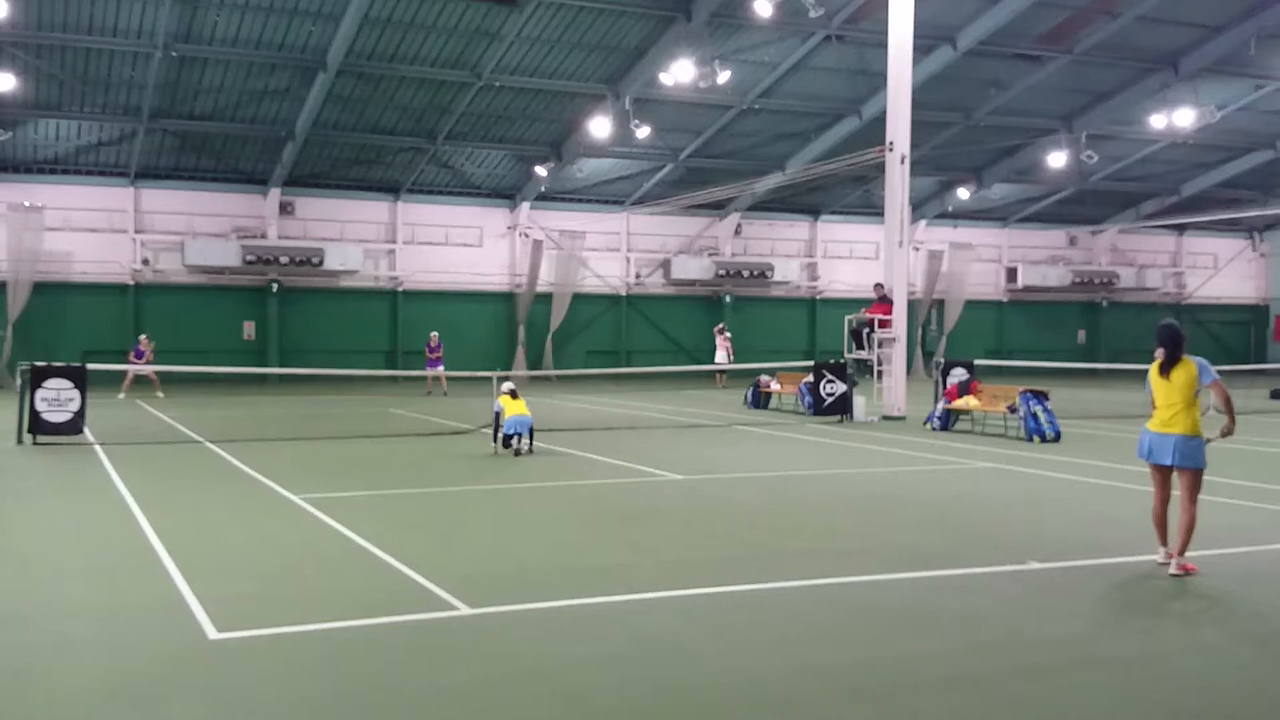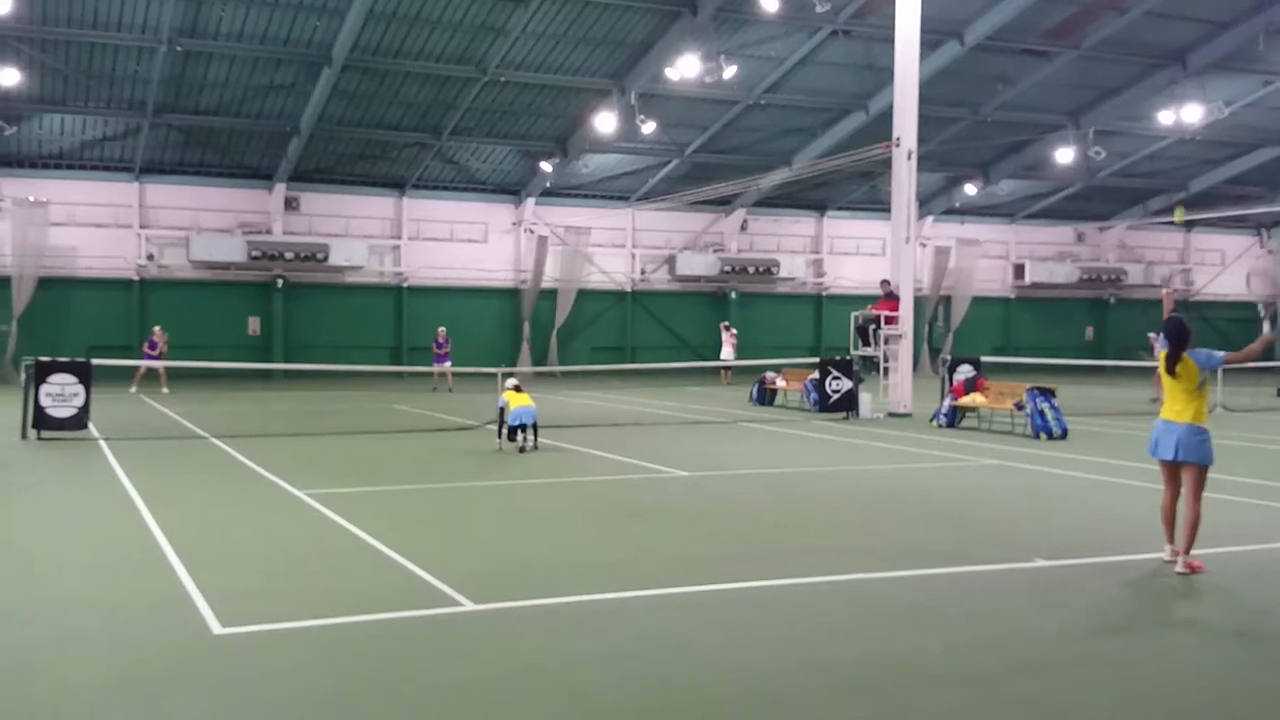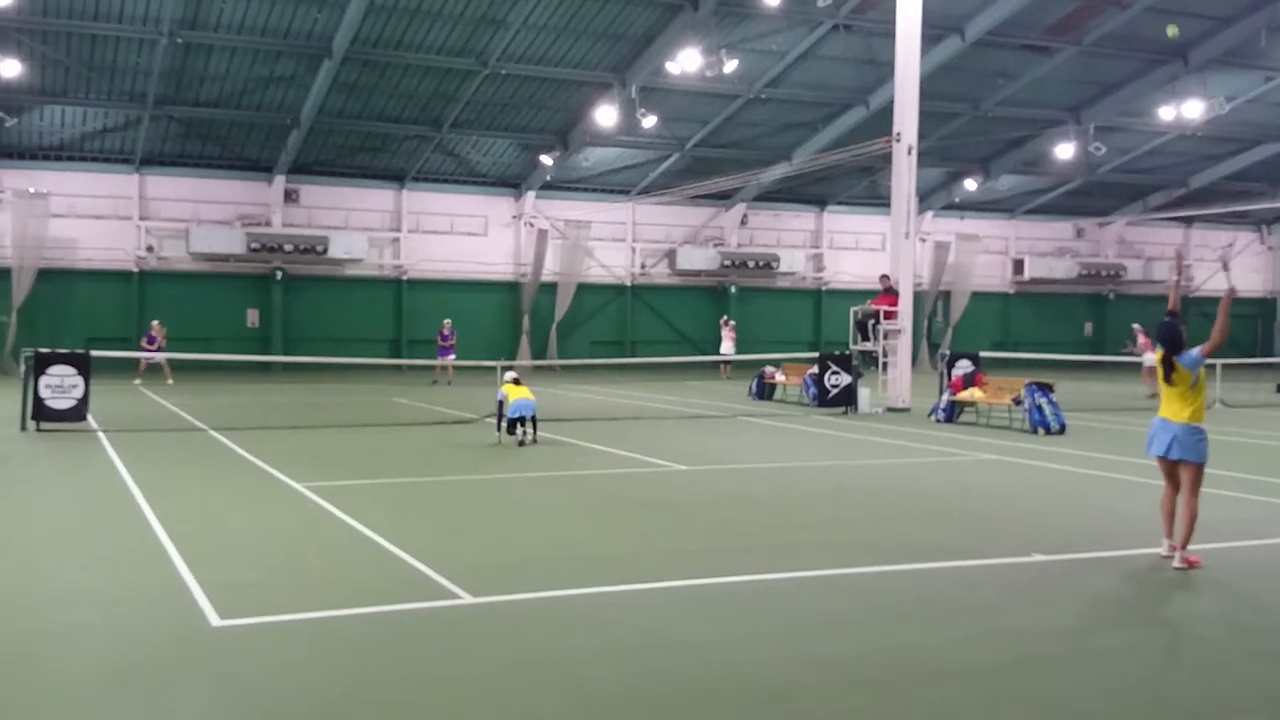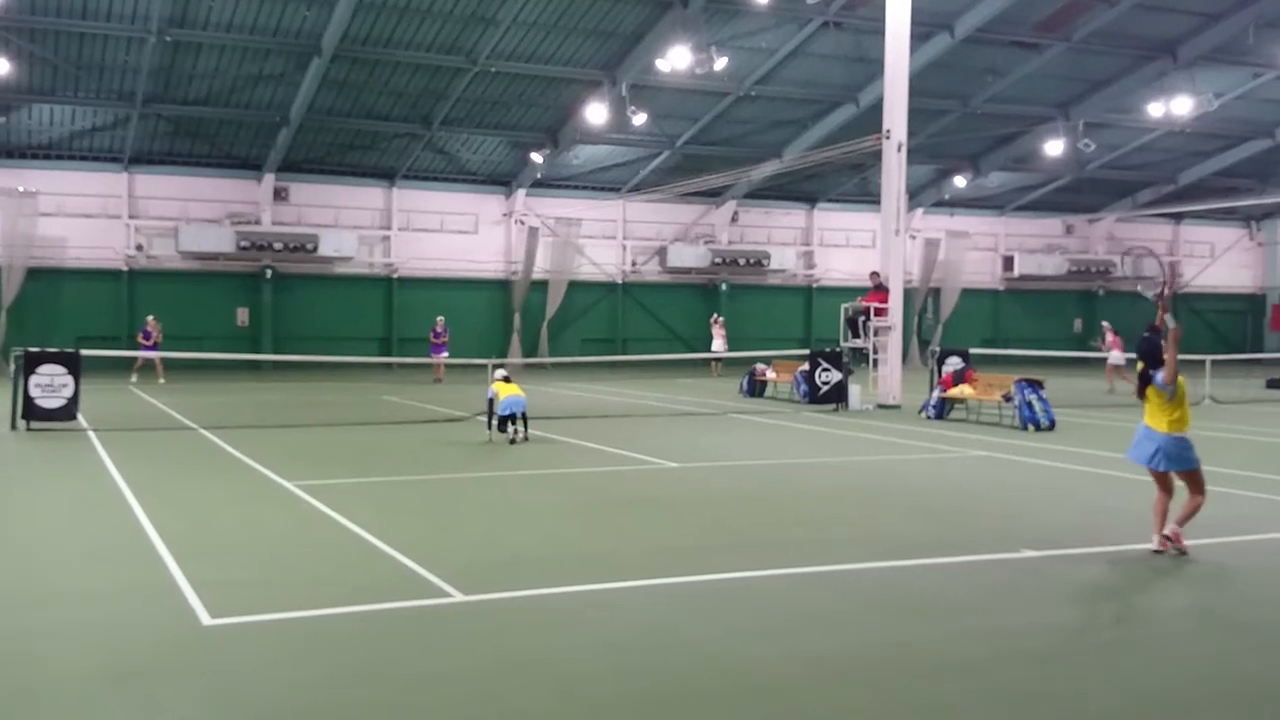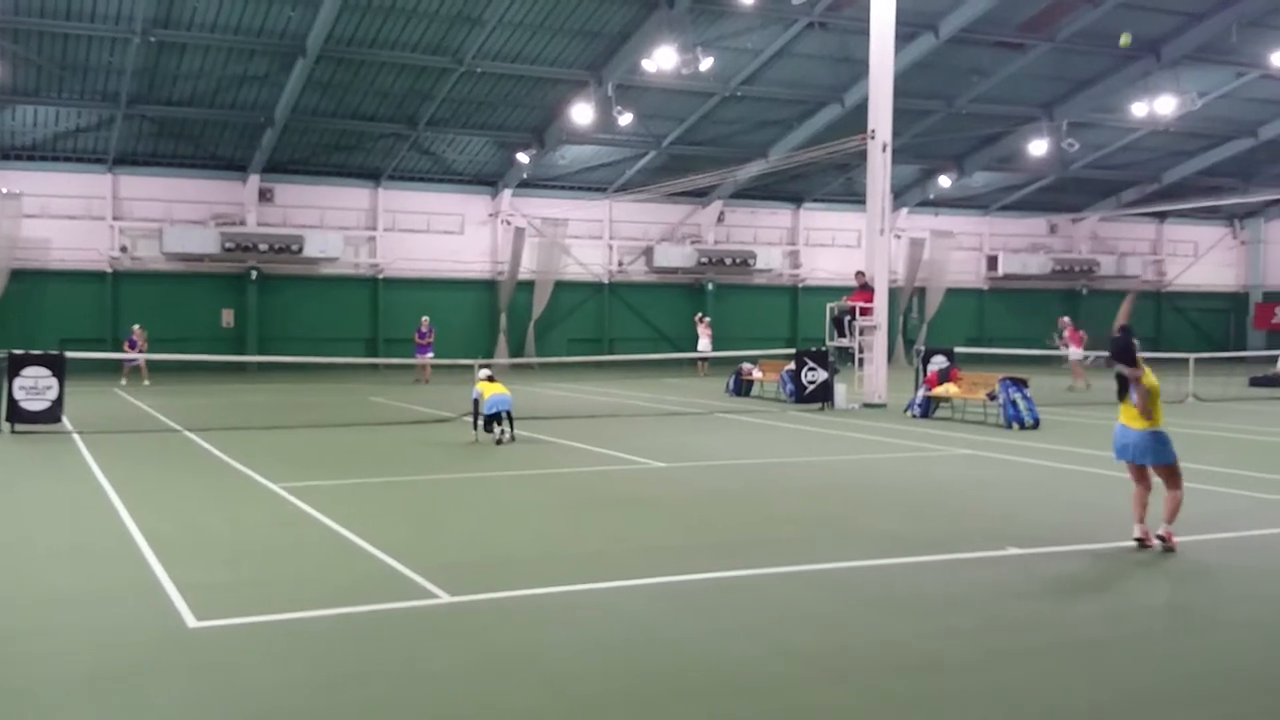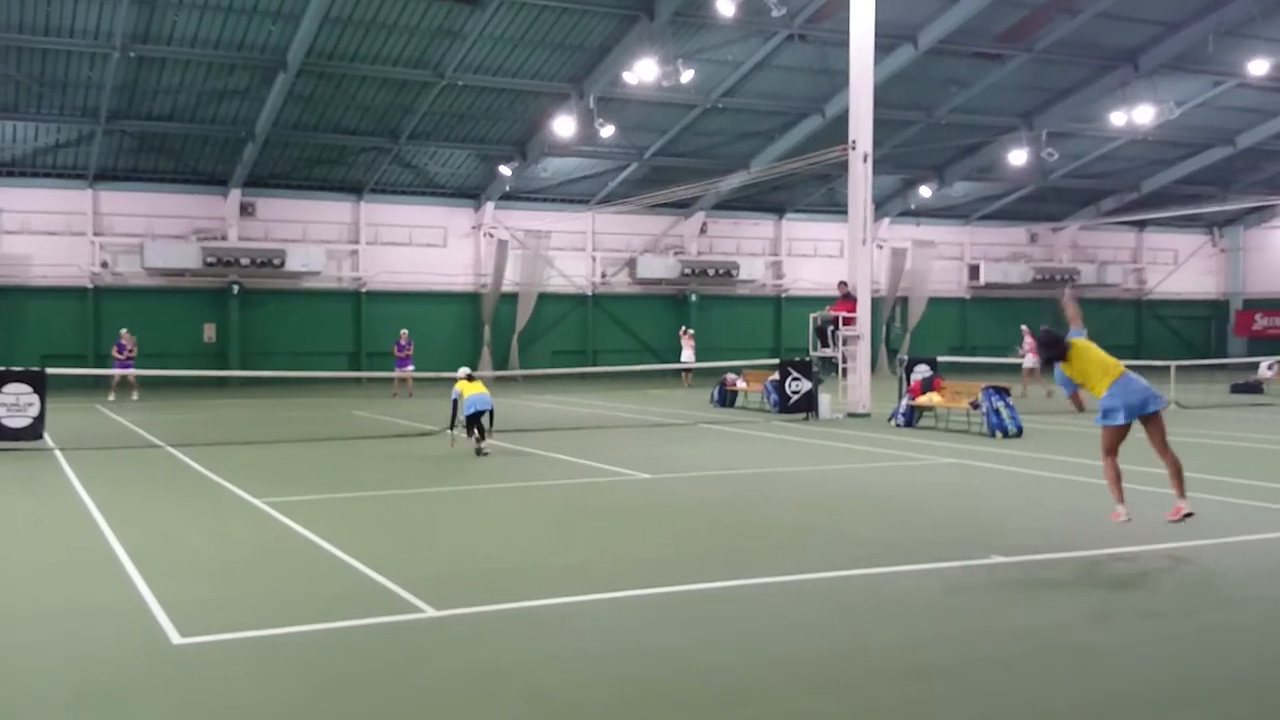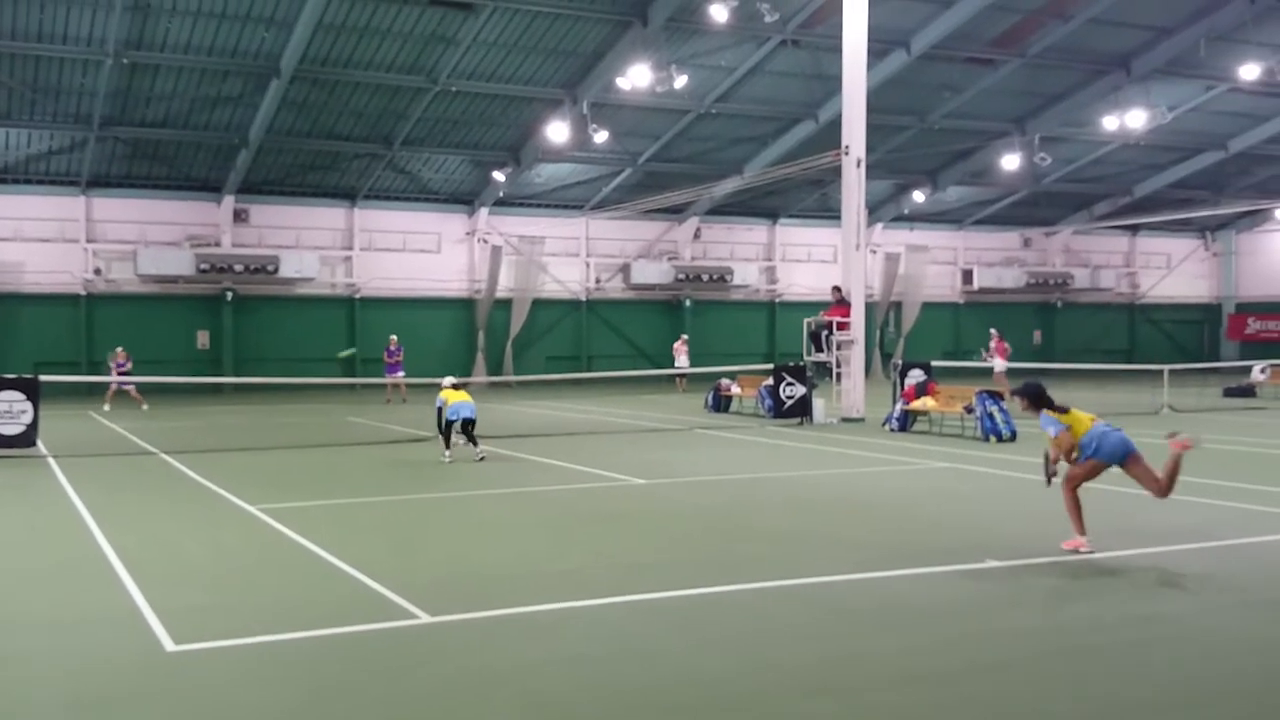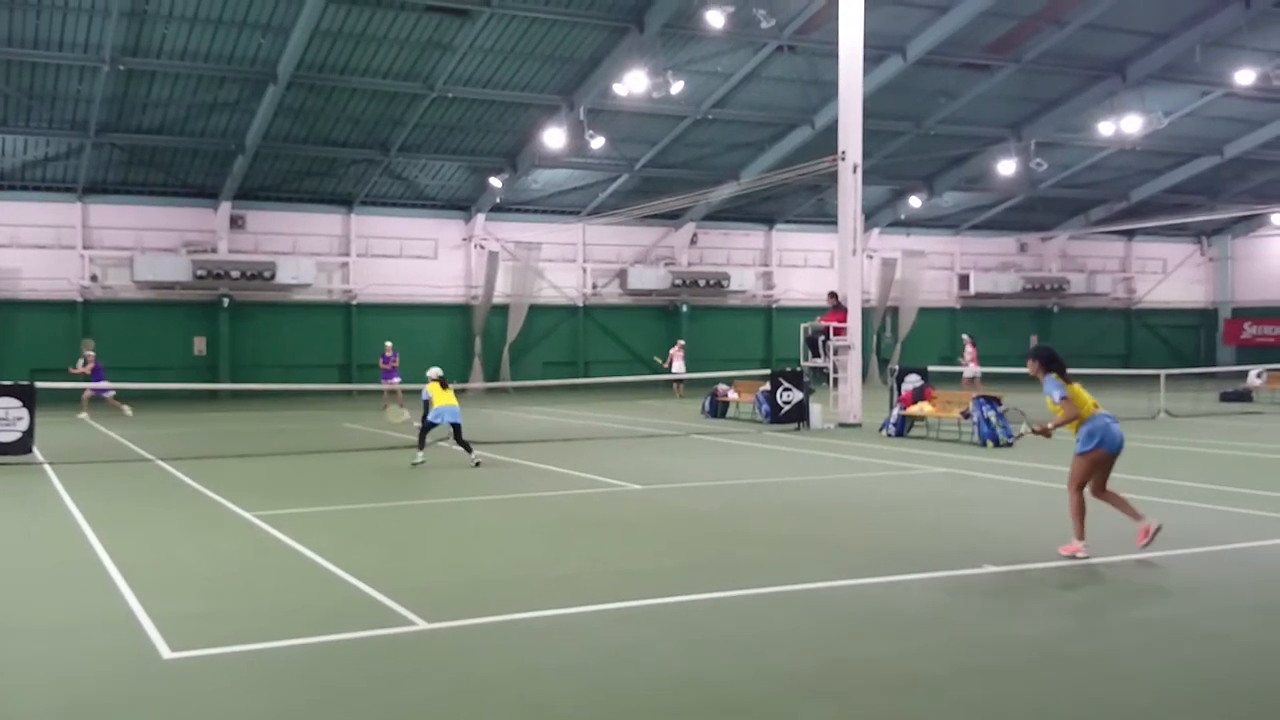
dt=0.3s
person 1, frame 1
left shoulder: (1154, 369)
right shoulder: (1197, 365)
right elbow: (1223, 395)
right wrist: (1231, 420)
left hip: (1156, 436)
right hip: (1186, 440)
left knee: (1161, 497)
right knee: (1188, 503)
left ankle: (1163, 550)
right ankle: (1178, 560)
person 1, frame 2
left shoulder: (1164, 353)
right shoulder: (1198, 358)
left elbow: (1168, 325)
right elbow: (1243, 356)
left wrist: (1167, 295)
right wrist: (1266, 339)
left hip: (1165, 431)
right hip: (1191, 435)
left knee: (1170, 493)
right knee: (1192, 499)
left ankle: (1170, 548)
right ankle: (1184, 559)
person 1, frame 3
left shoulder: (1161, 355)
right shoulder: (1188, 361)
left elbow: (1172, 312)
right elbow: (1217, 340)
left wrist: (1178, 277)
right wrist: (1226, 303)
left hip: (1162, 429)
right hip: (1187, 433)
left knee: (1171, 489)
right knee: (1190, 495)
left ankle: (1168, 543)
right ankle: (1181, 554)
person 1, frame 4
left shoulder: (1145, 365)
right shoulder: (1160, 375)
left elbow: (1158, 327)
right elbow: (1170, 377)
right wrist: (1174, 344)
left hip: (1148, 440)
right hip: (1171, 442)
left knee: (1165, 493)
right knee: (1197, 493)
left ankle: (1157, 536)
right ankle: (1173, 528)
person 1, frame 5
left shoulder: (1122, 363)
right shoulder: (1143, 383)
left elbow: (1119, 329)
right elbow: (1146, 413)
left wrist: (1128, 301)
right wrist: (1137, 382)
left hip: (1126, 435)
right hip: (1149, 439)
left knee: (1142, 486)
right knee: (1174, 489)
left ankle: (1139, 528)
right ankle: (1165, 529)
person 1, frame 6
left shoulder: (1061, 373)
right shoulder: (1077, 342)
left elbow: (1078, 407)
right elbow: (1076, 318)
left wrist: (1079, 402)
right wrist: (1068, 298)
left hip: (1117, 400)
right hip: (1136, 387)
left knee: (1109, 457)
right knee: (1163, 451)
left ankle: (1121, 508)
right ankle: (1182, 502)
person 1, frame 7
left shoulder: (1046, 417)
right shoulder: (1054, 410)
left elbow: (1068, 443)
right elbow: (1061, 443)
left wrist: (1058, 460)
right wrist: (1060, 460)
left hip: (1101, 444)
right hip: (1115, 438)
left knee: (1069, 485)
right knee: (1161, 490)
left ankle: (1082, 540)
right ankle: (1176, 448)
person 1, frame 8
left shoulder: (1050, 382)
right shoulder: (1058, 378)
left elbow: (1072, 412)
left wrist: (1050, 426)
right wrist: (1049, 427)
left hip: (1096, 434)
right hip: (1109, 430)
left knee: (1075, 486)
right knee: (1097, 490)
left ankle: (1078, 544)
right ankle: (1145, 524)
